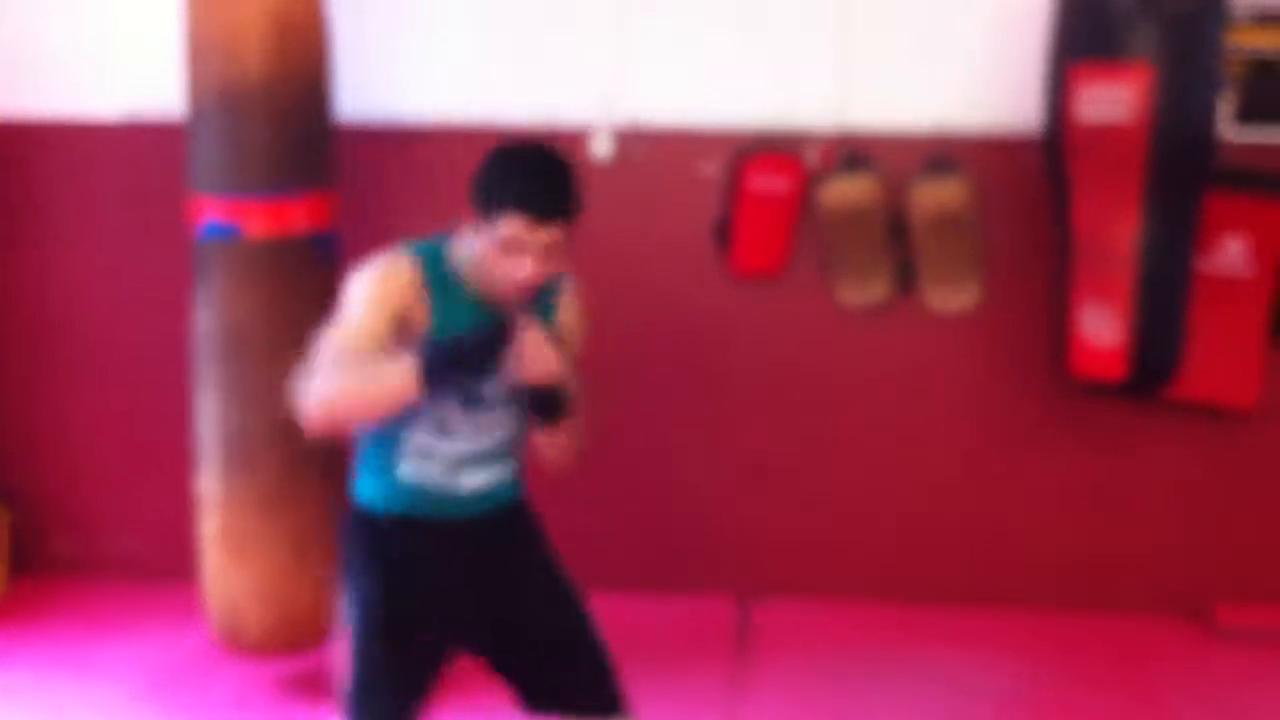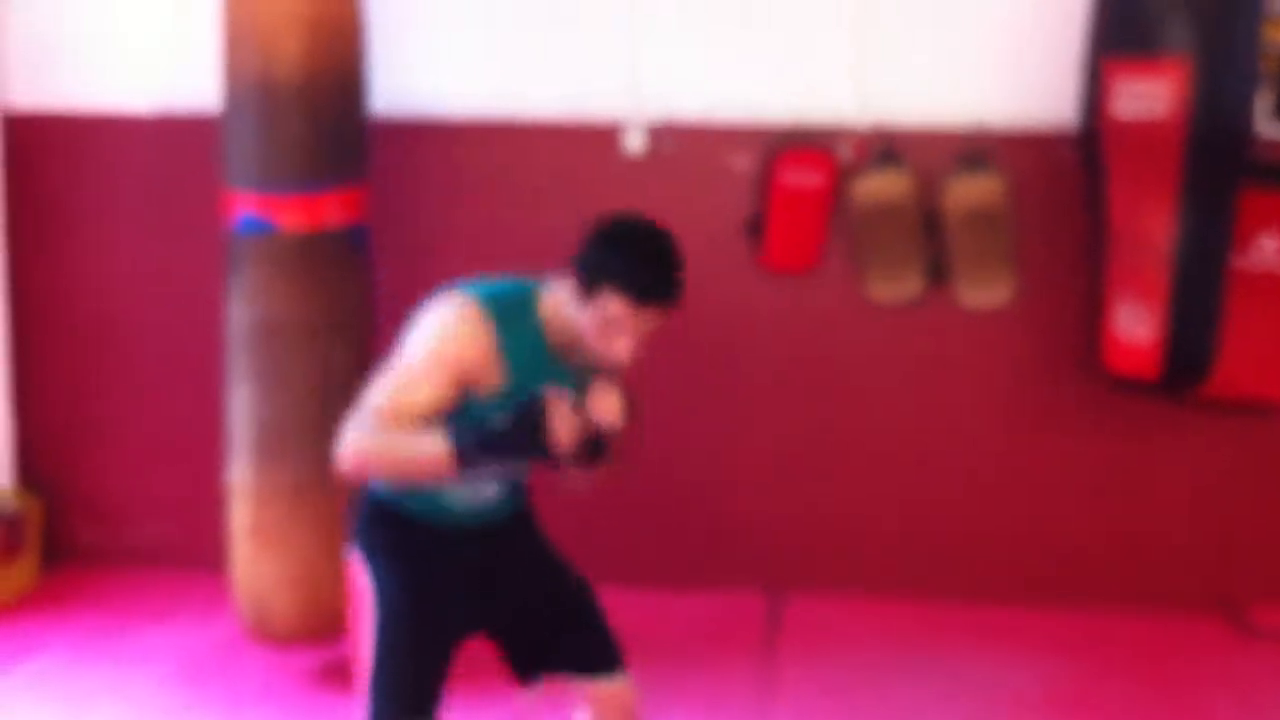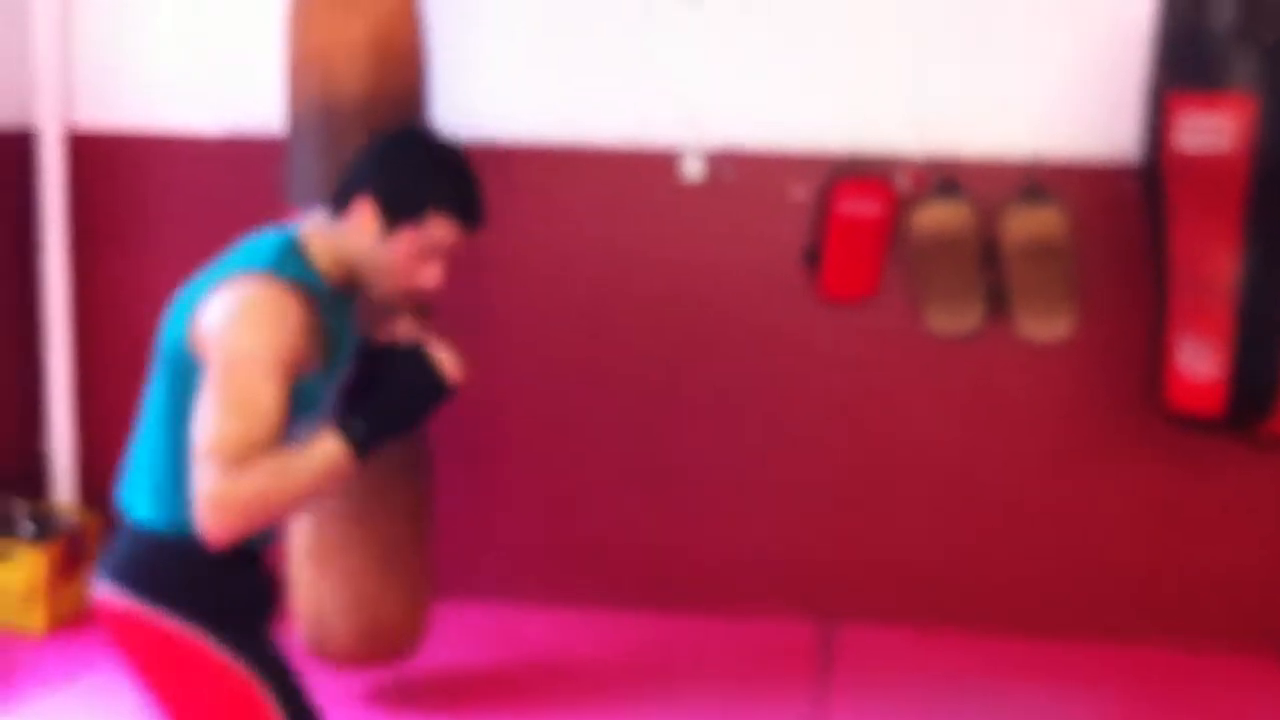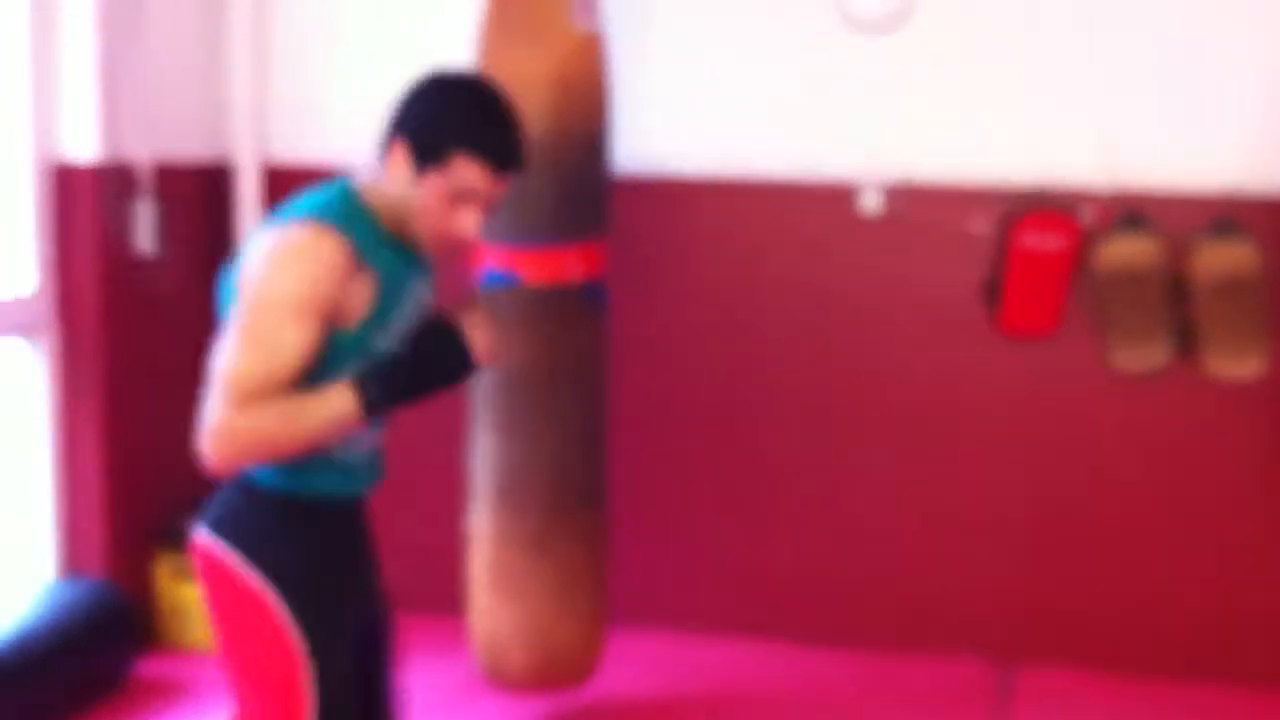
dt=0.7s
person 1, frame 1
left shoulder: (555, 299)
right shoulder: (393, 281)
left elbow: (554, 456)
right elbow: (317, 405)
left wrist: (552, 396)
right wrist: (455, 356)
left hip: (502, 535)
right hip: (397, 545)
person 1, frame 2
left shoulder: (604, 342)
right shoulder: (466, 326)
left elbow: (574, 458)
right elbow: (356, 450)
left wrist: (597, 439)
right wrist: (491, 443)
left hip: (501, 529)
right hip: (408, 535)
person 1, frame 3
left shoulder: (315, 278)
right shoulder: (264, 305)
right elbow: (222, 511)
left wrist: (381, 372)
right wrist: (374, 423)
right hip: (182, 584)
person 1, frame 4
left shoulder: (403, 236)
right shoulder: (310, 249)
right elbow: (224, 439)
left wrist: (436, 357)
right wrist: (387, 386)
left hip: (328, 525)
right hip: (276, 537)
